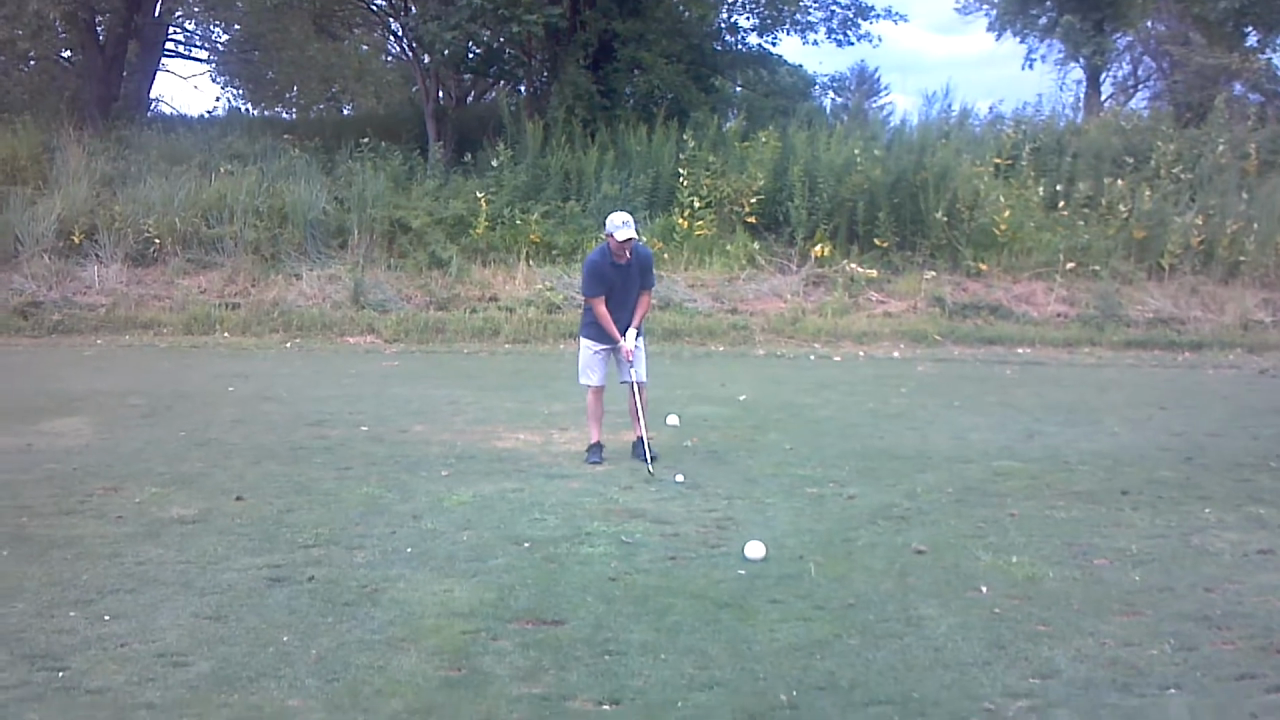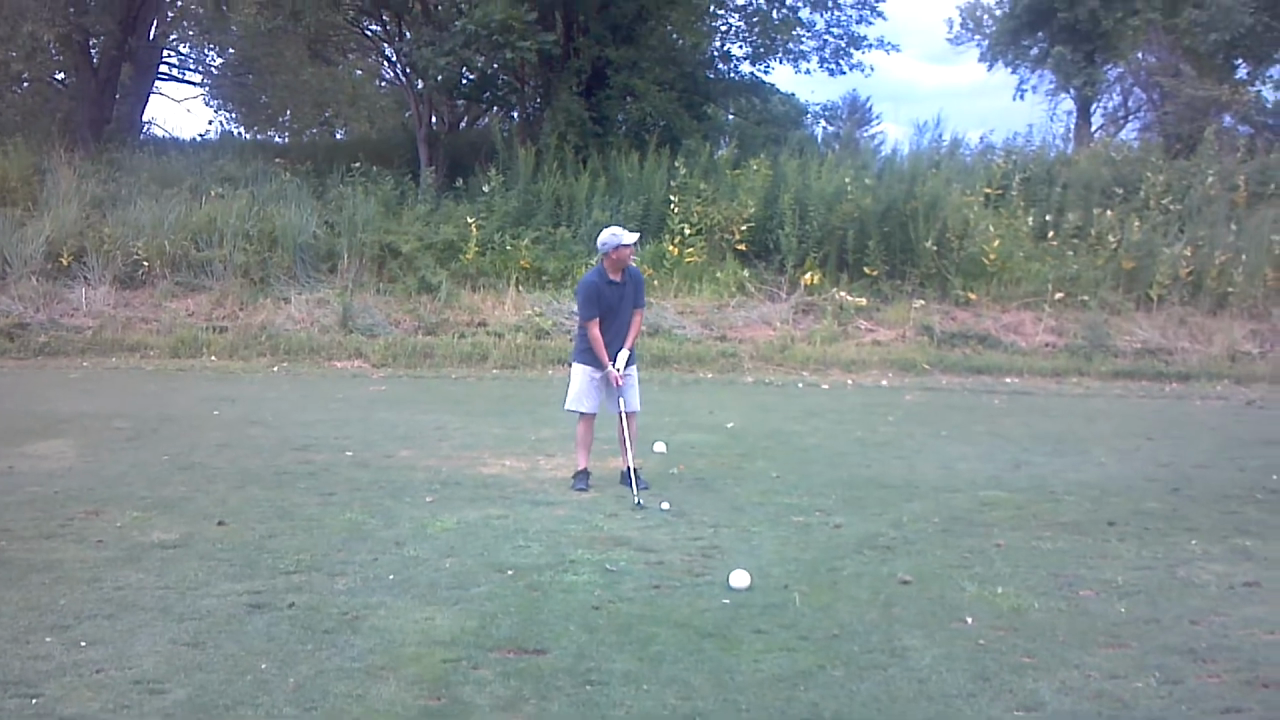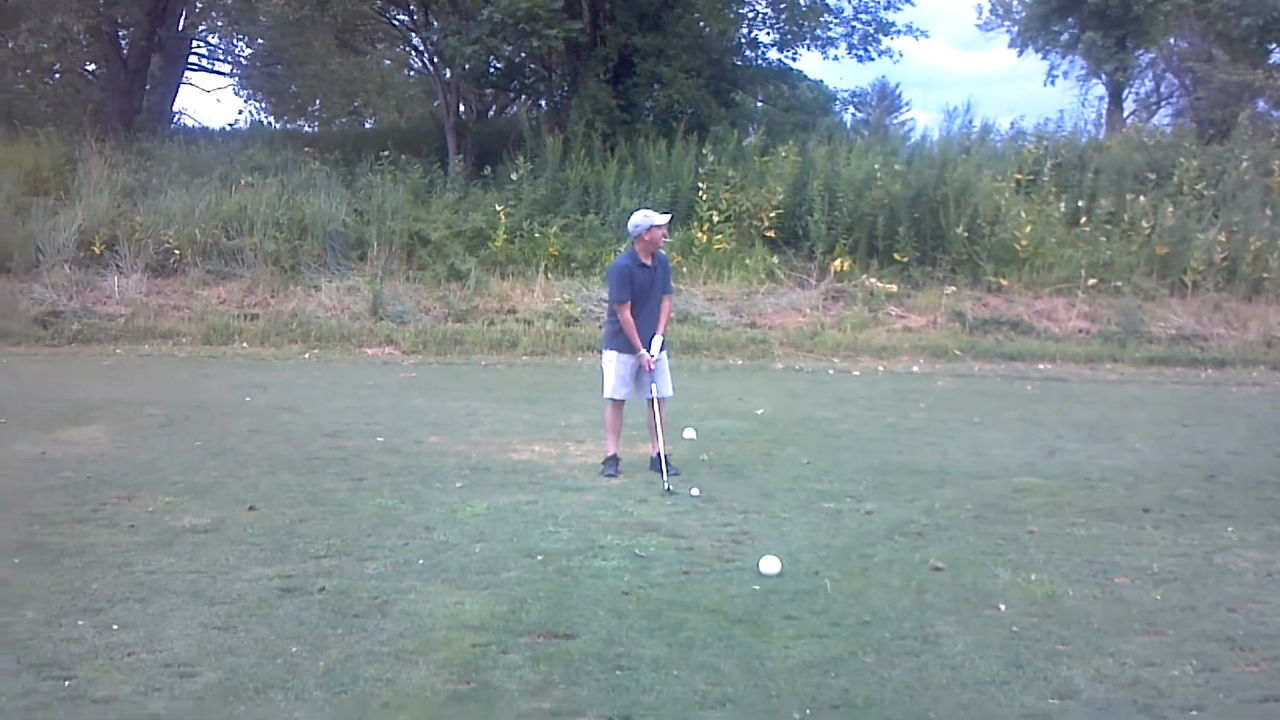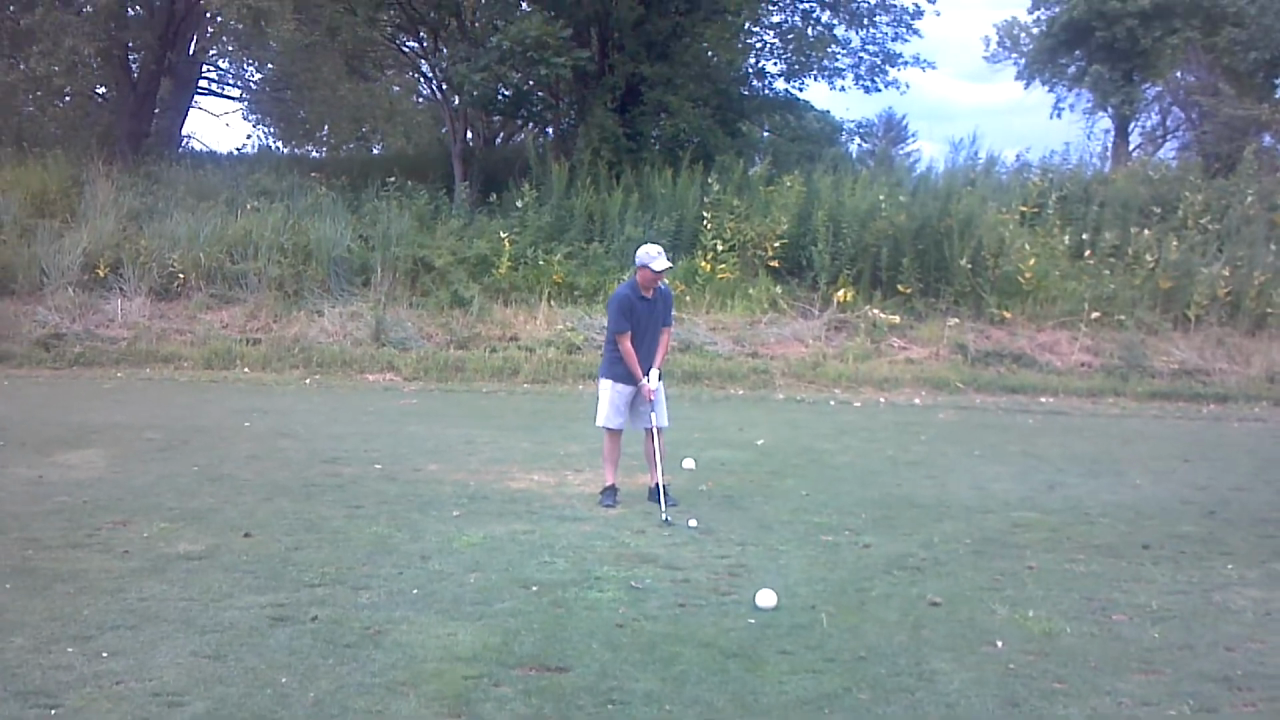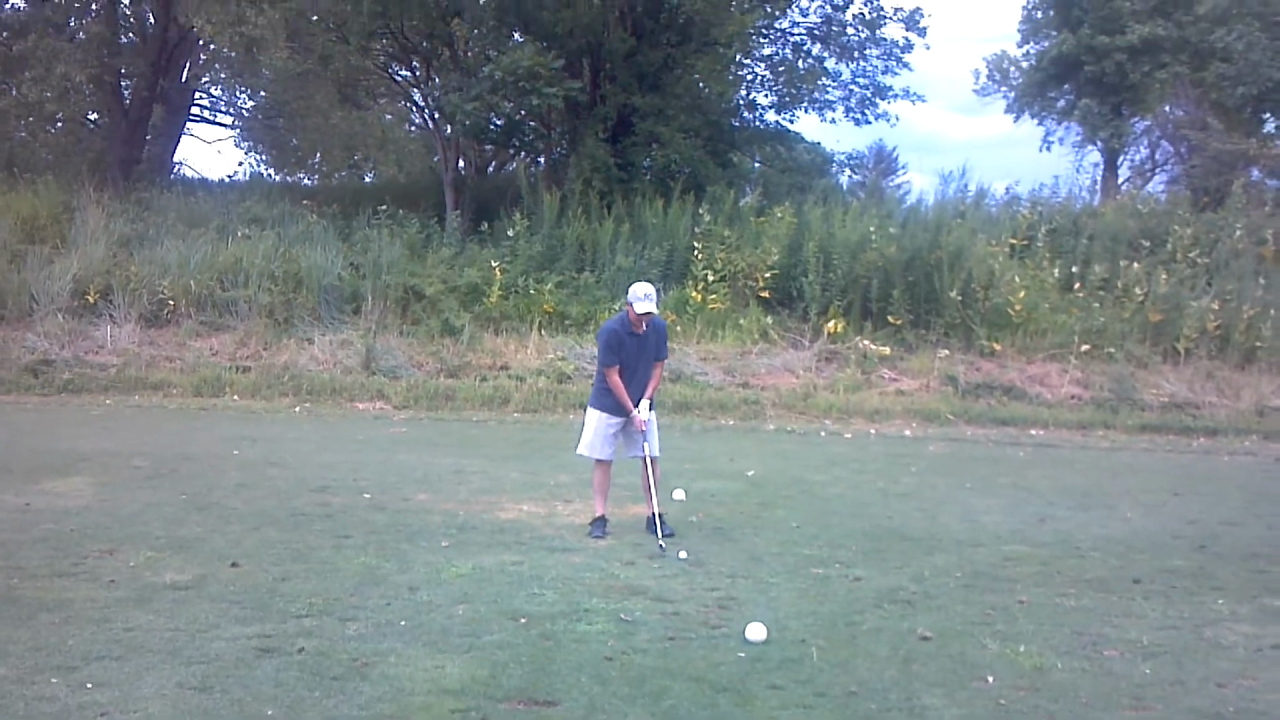
dt=0.3s
person 1, frame 1
left shoulder: (644, 256)
right shoulder: (594, 262)
left elbow: (645, 295)
right elbow: (598, 307)
left wrist: (632, 330)
right wrist: (618, 340)
left hip: (630, 331)
right hip: (597, 333)
left knee: (638, 384)
right knee: (595, 387)
left ankle: (640, 441)
right ankle: (595, 444)
person 1, frame 2
left shoulder: (635, 277)
right shoulder: (590, 283)
left elbow: (637, 315)
right elbow: (592, 329)
left wrist: (625, 352)
right wrist: (607, 367)
left hip: (624, 357)
right hip: (590, 359)
left knee: (629, 413)
right knee: (587, 414)
left ankle: (629, 470)
right ankle: (582, 471)
person 1, frame 3
left shoulder: (663, 263)
right shoulder: (621, 267)
left elbow: (665, 301)
right elbow: (623, 312)
left wrist: (658, 337)
right wrist: (640, 351)
left hip: (653, 344)
right hip: (622, 346)
left knee: (657, 399)
right knee: (617, 400)
left ankle: (658, 455)
right ankle: (611, 456)
person 1, frame 4
left shoulder: (665, 295)
right shoulder: (622, 297)
left elbow: (664, 334)
right elbow: (623, 343)
left wrist: (655, 370)
right wrist: (640, 380)
left hip: (650, 374)
right hip: (619, 375)
left knee: (656, 428)
right knee: (614, 429)
left ankle: (656, 485)
right ankle: (609, 486)
person 1, frame 5
left shoulder: (659, 328)
right shoulder: (611, 330)
left elbow: (658, 367)
right elbow: (612, 376)
left wrist: (646, 401)
right wrist: (631, 412)
left hip: (642, 403)
right hip: (608, 406)
left knee: (651, 458)
right knee: (603, 460)
left ankle: (654, 515)
right ankle: (599, 517)
